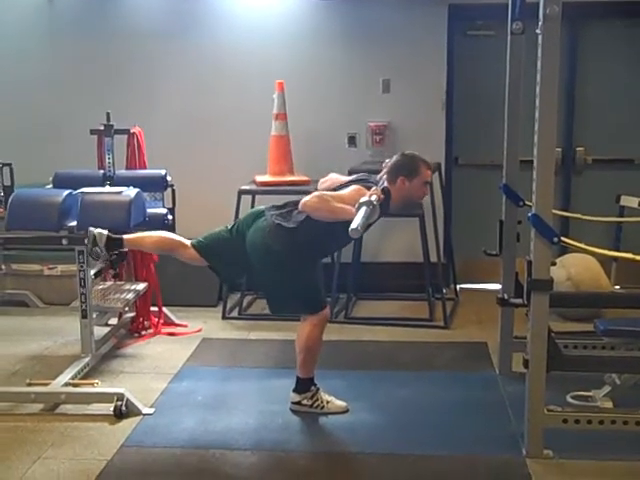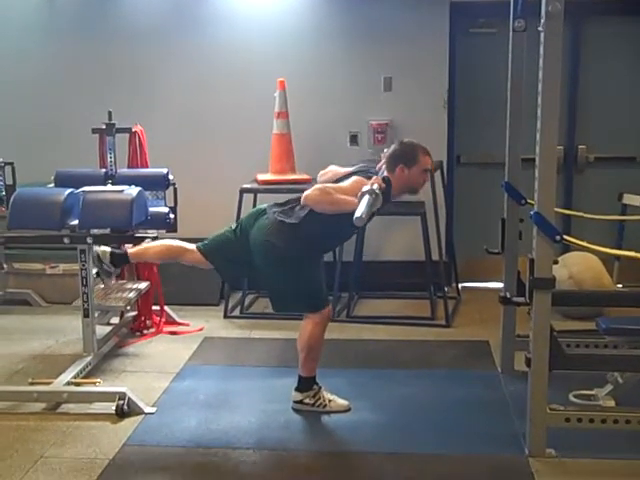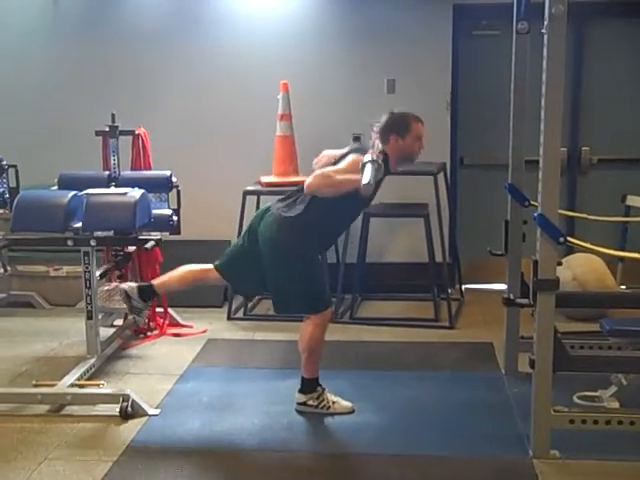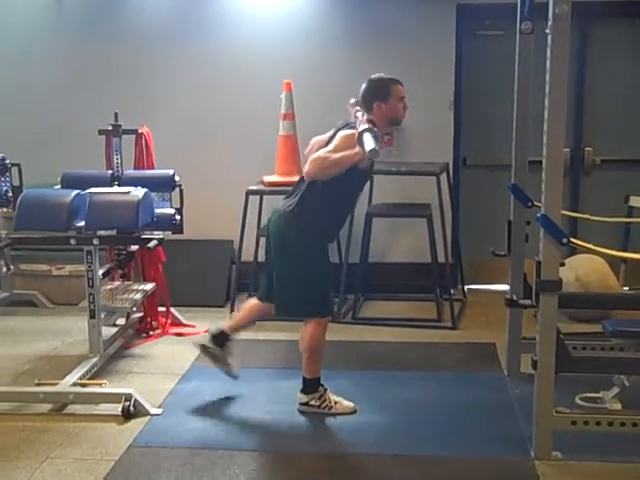
dt=0.3s
person 1, frame 1
left shoulder: (370, 185)
right shoulder: (366, 196)
left elbow: (326, 182)
right elbow: (310, 203)
right wrist: (354, 213)
left hip: (262, 224)
right hip: (276, 245)
left knee: (187, 249)
right knee: (316, 314)
left ankle: (111, 242)
right ankle: (304, 394)
person 1, frame 2
left shoulder: (370, 176)
right shoulder: (368, 188)
left elbow: (326, 174)
right elbow: (312, 197)
right wrist: (356, 204)
left hip: (265, 221)
right hip: (280, 243)
left knee: (192, 254)
right knee: (318, 313)
left ankle: (117, 257)
right ankle: (306, 392)
person 1, frame 3
left shoulder: (362, 153)
right shoulder: (364, 162)
left elbow: (322, 162)
right elbow: (314, 183)
right wrist: (361, 181)
left hip: (274, 223)
right hip: (290, 239)
left knee: (218, 274)
right knee: (318, 313)
left ankle: (143, 293)
right ankle: (310, 395)
person 1, frame 4
left shoulder: (354, 131)
right shoulder: (356, 135)
left elbow: (314, 148)
right elbow: (313, 168)
right wrist: (359, 153)
left hip: (288, 222)
right hip: (300, 232)
left knee: (269, 301)
right knee: (318, 315)
left ankle: (218, 340)
right ankle: (311, 394)
